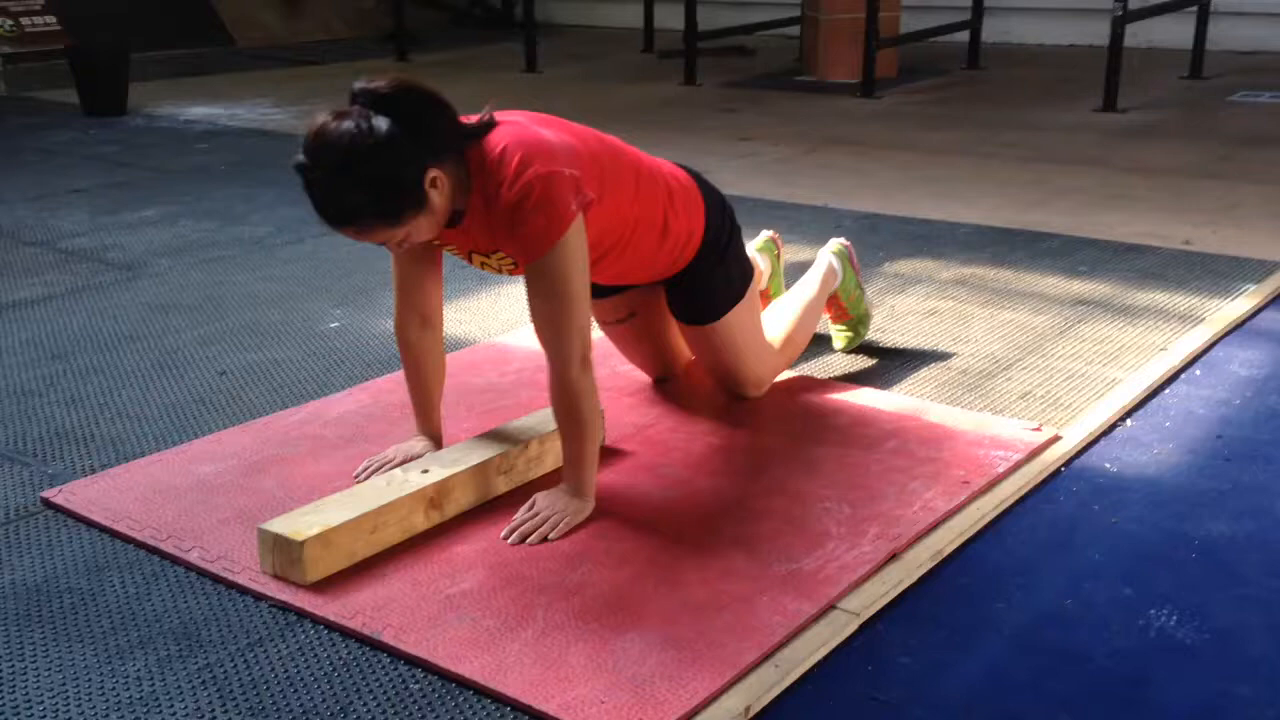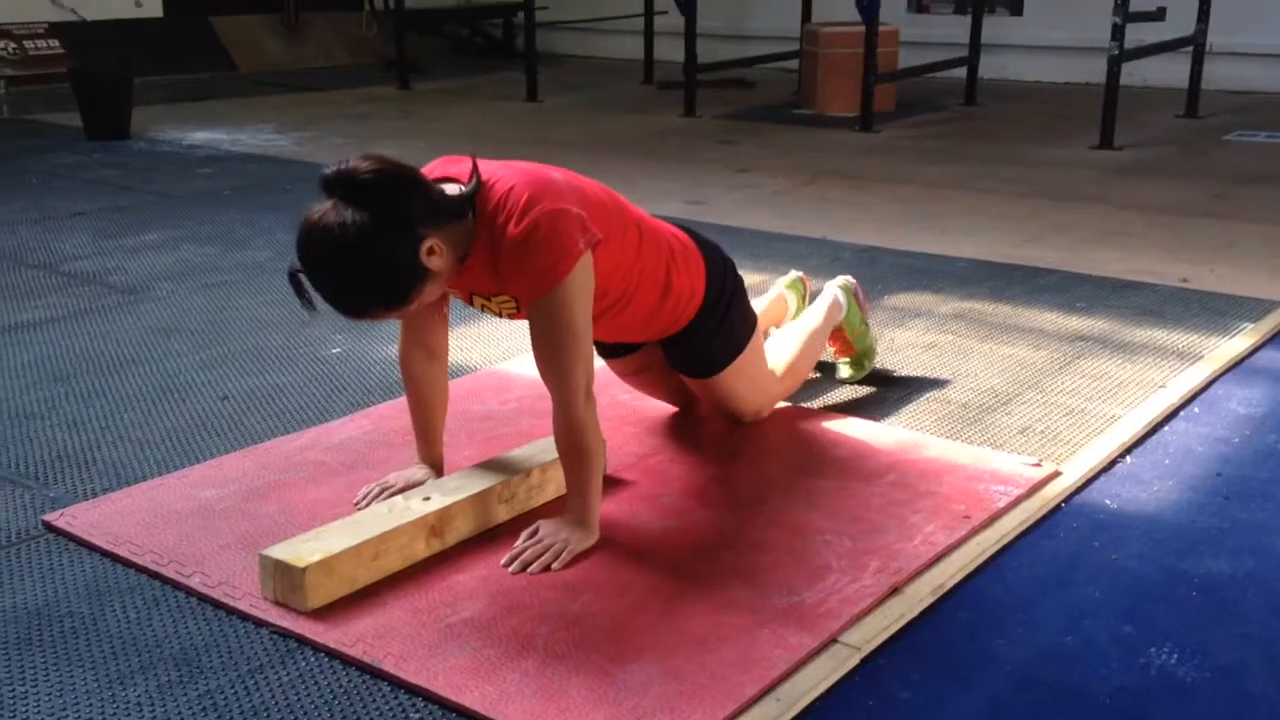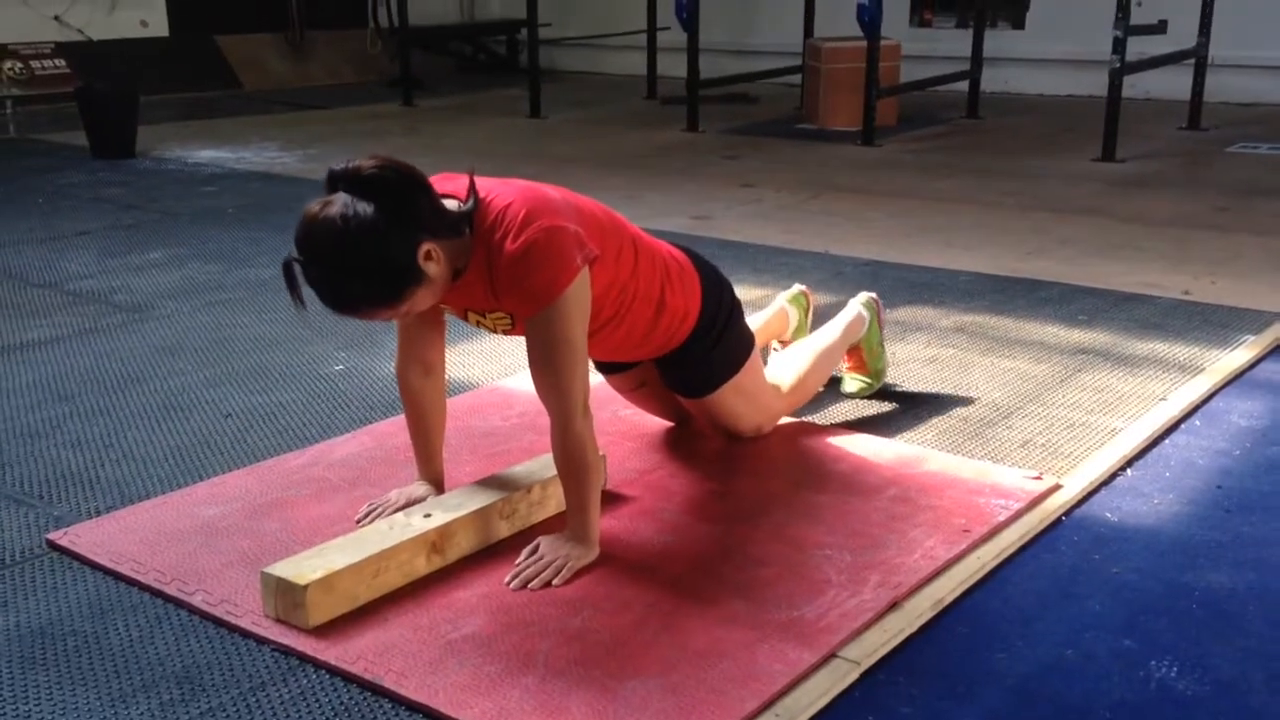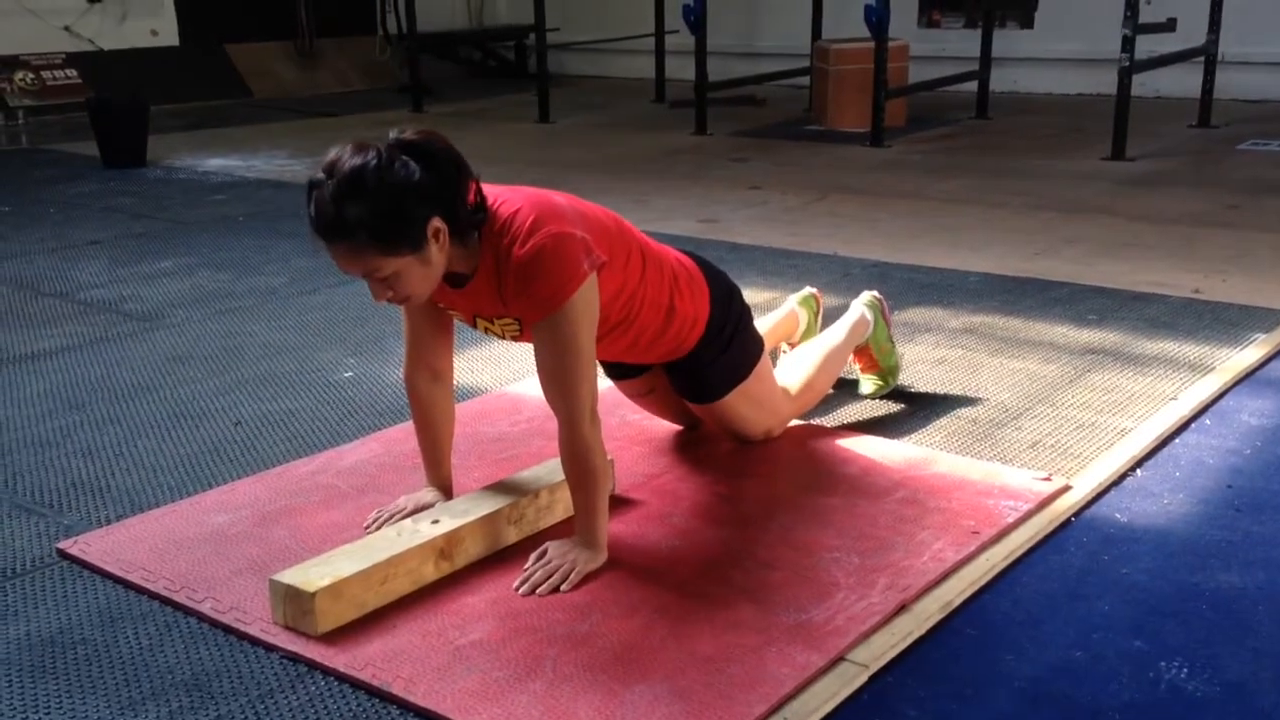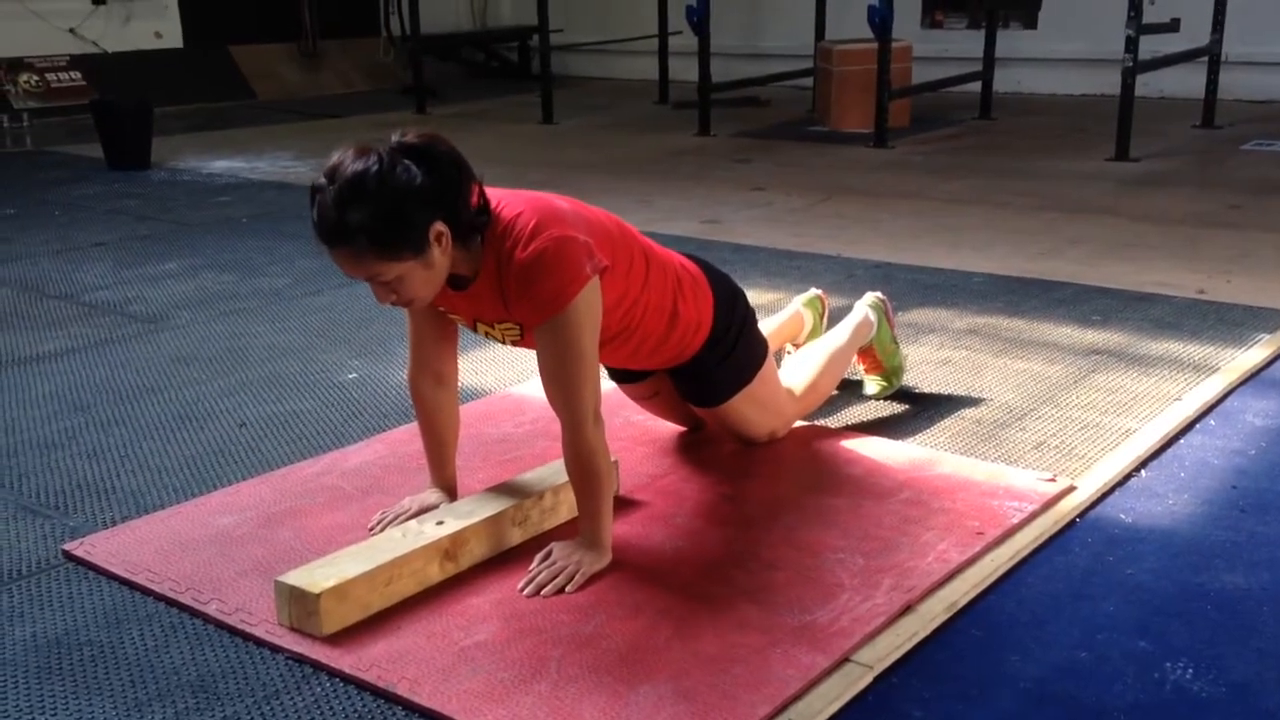
dt=1s
person 1, frame 1
left shoulder: (530, 189)
right shoulder: (415, 175)
left elbow: (570, 358)
right elbow: (416, 321)
left wrist: (579, 490)
right wrist: (427, 435)
left hip: (686, 229)
right hip: (613, 243)
left knee: (750, 377)
right knee: (667, 368)
left ankle: (830, 271)
right ankle: (756, 262)
person 1, frame 2
left shoulder: (535, 230)
right shoulder: (417, 211)
left elbow: (572, 394)
right elbow: (421, 352)
left wrist: (581, 520)
right wrist: (429, 462)
left hip: (688, 290)
right hip: (622, 303)
left knee: (753, 400)
right knee: (692, 397)
left ankle: (835, 305)
right ankle: (784, 299)
person 1, frame 3
left shoulder: (532, 247)
right shoulder: (415, 227)
left elbow: (568, 411)
right elbow: (417, 368)
left wrist: (581, 536)
right wrist: (428, 479)
left hip: (682, 305)
right hip: (618, 320)
left knee: (756, 416)
right knee: (689, 414)
left ankle: (855, 321)
right ankle: (784, 312)
person 1, frame 4
left shoulder: (540, 252)
right shoulder: (426, 243)
left elbow: (577, 416)
right elbow: (426, 373)
left wrist: (589, 540)
right wrist: (438, 485)
left hip: (691, 312)
right hip: (626, 330)
left knee: (767, 418)
right knee: (696, 418)
left ankle: (861, 320)
right ankle: (796, 314)
person 1, frame 5
left shoulder: (542, 256)
right shoulder: (430, 247)
left elbow: (581, 419)
right elbow: (430, 377)
left wrist: (594, 542)
right wrist: (442, 487)
left hip: (696, 316)
right hip: (629, 332)
left knee: (773, 420)
right knee: (698, 419)
left ankle: (865, 321)
right ankle: (801, 314)
